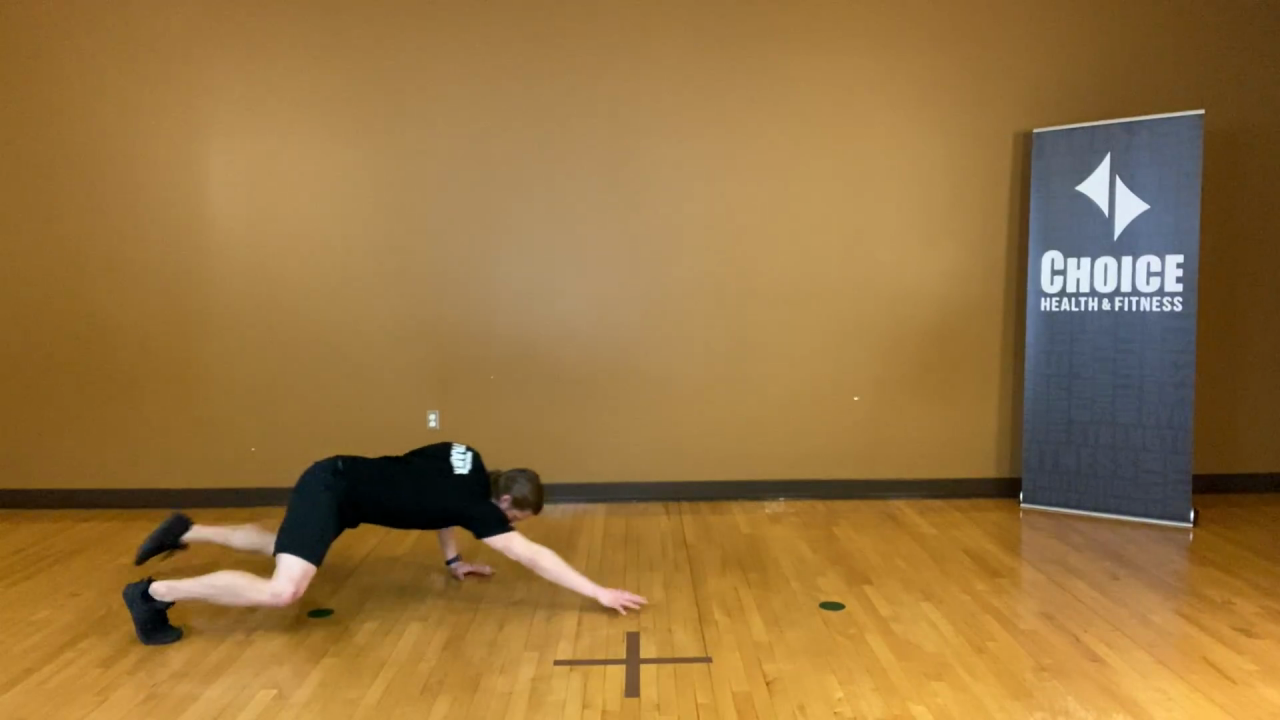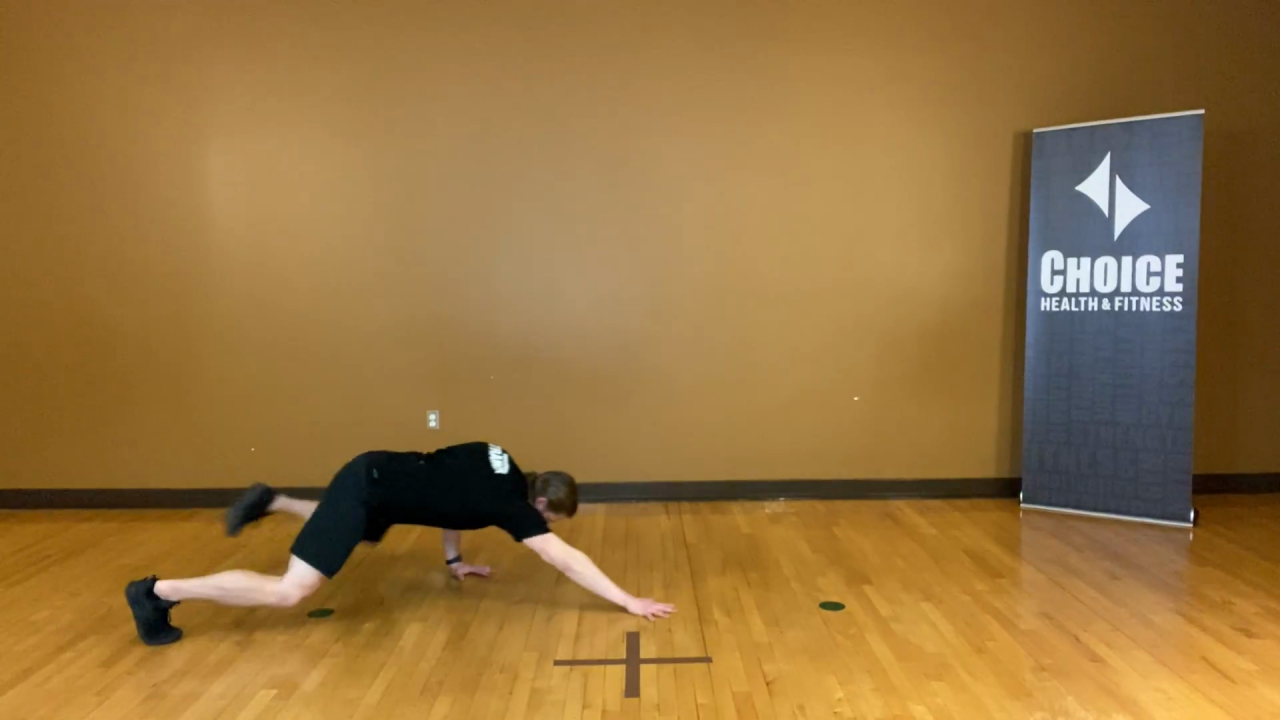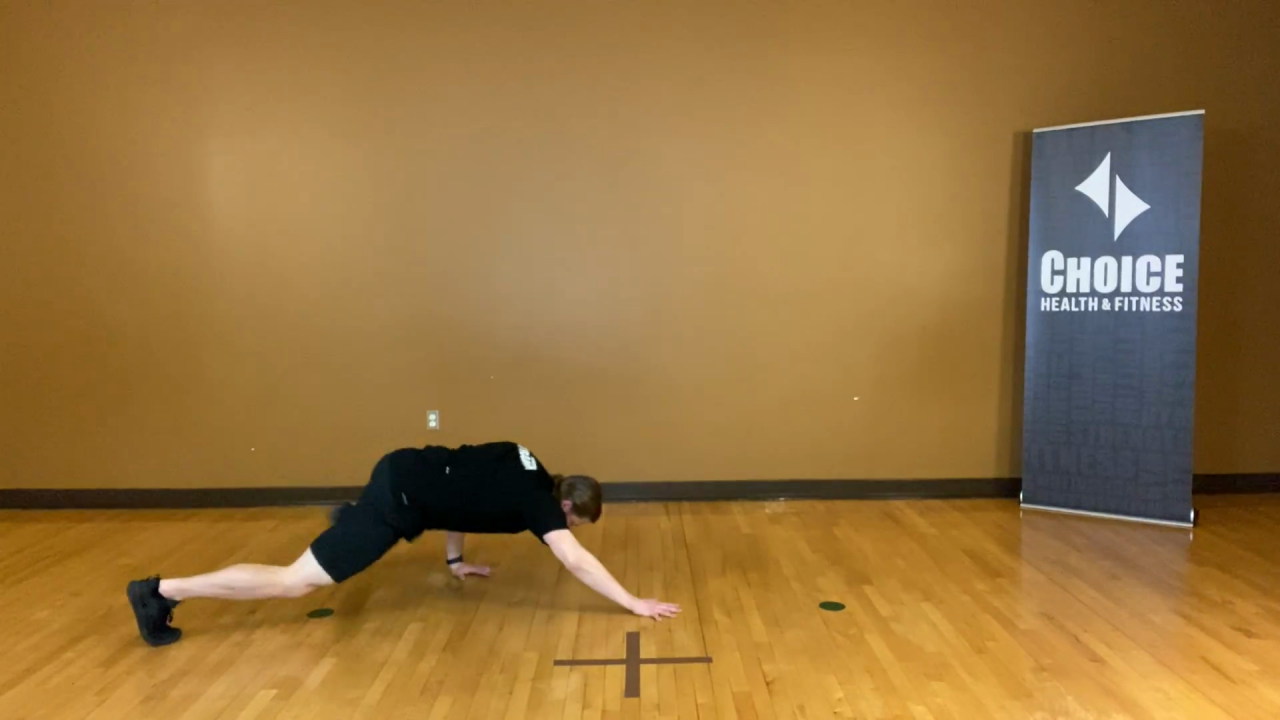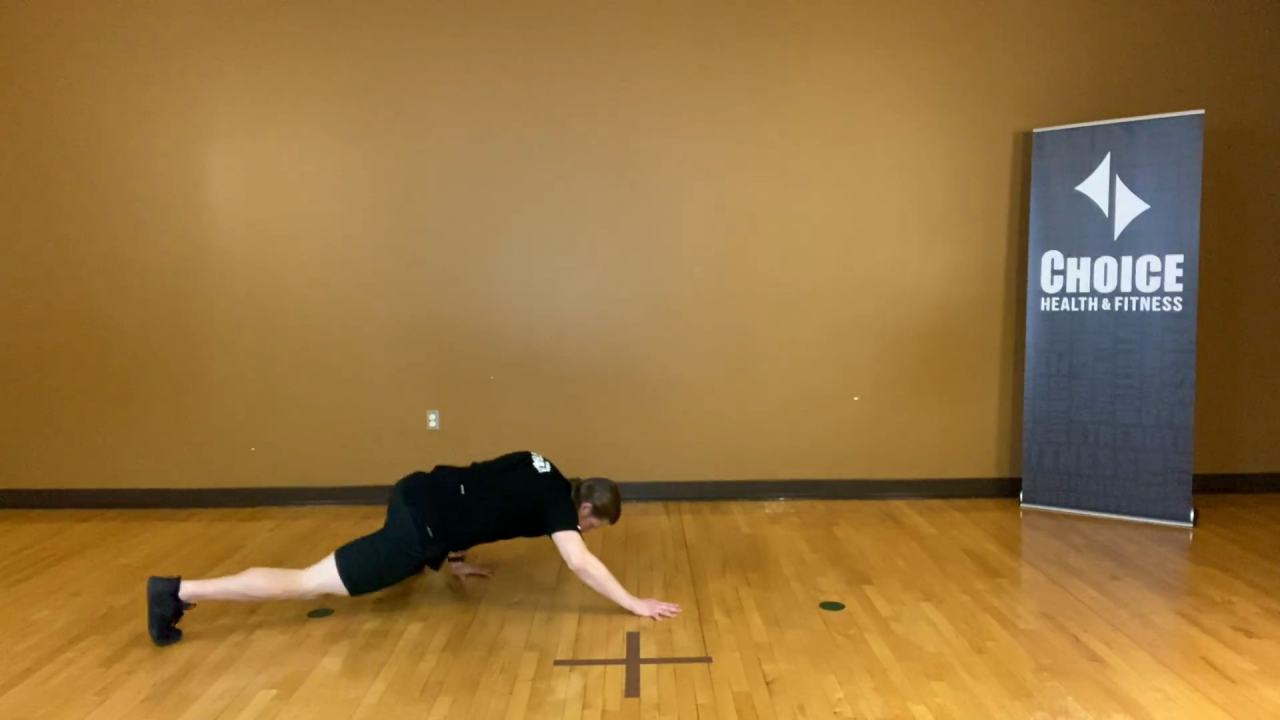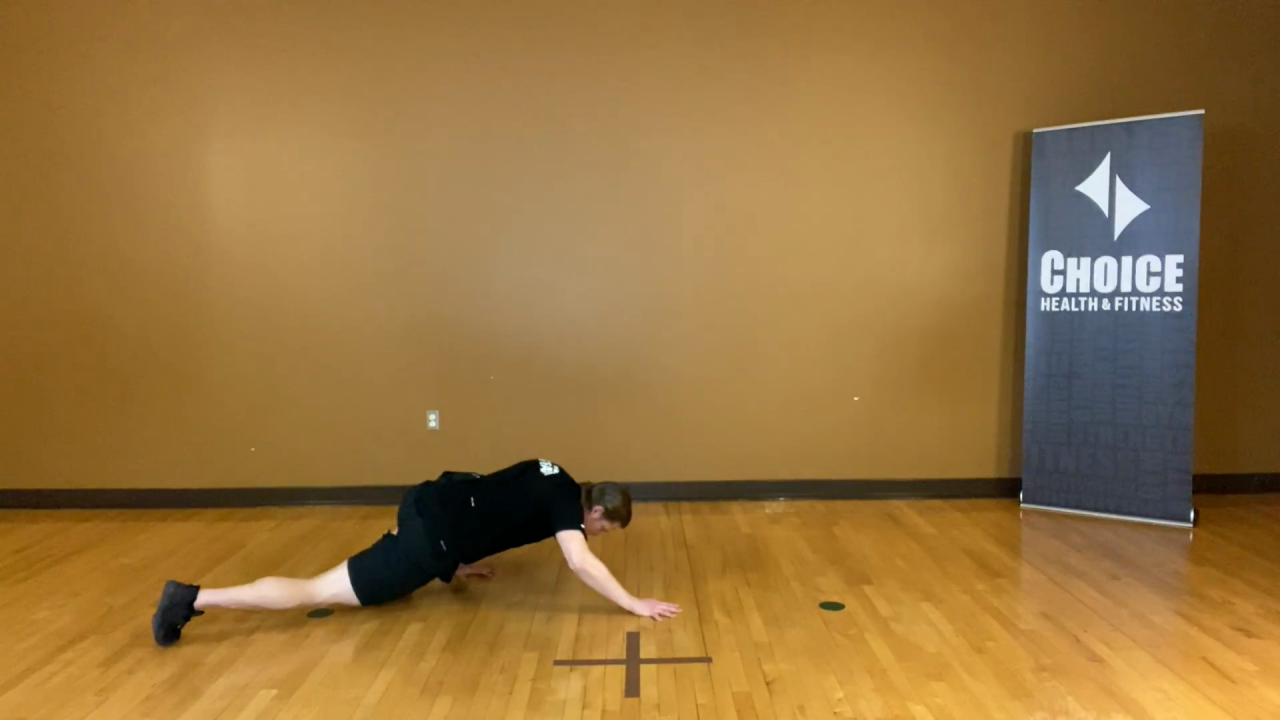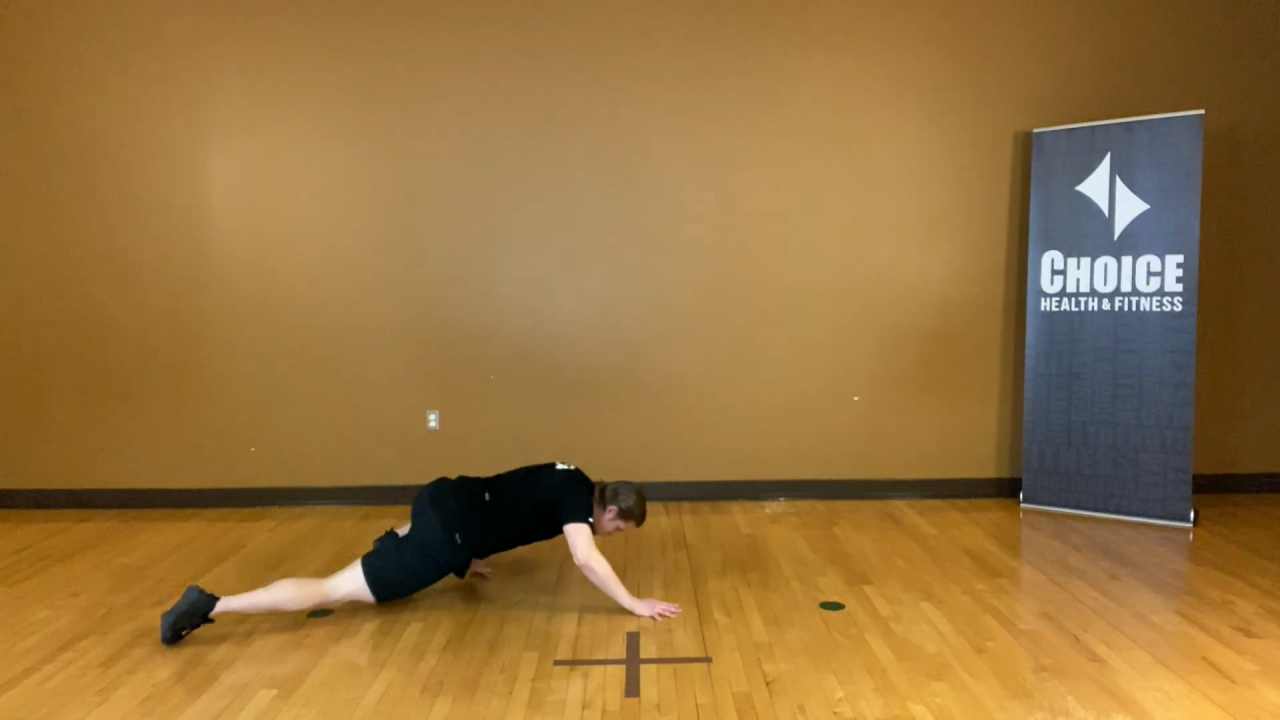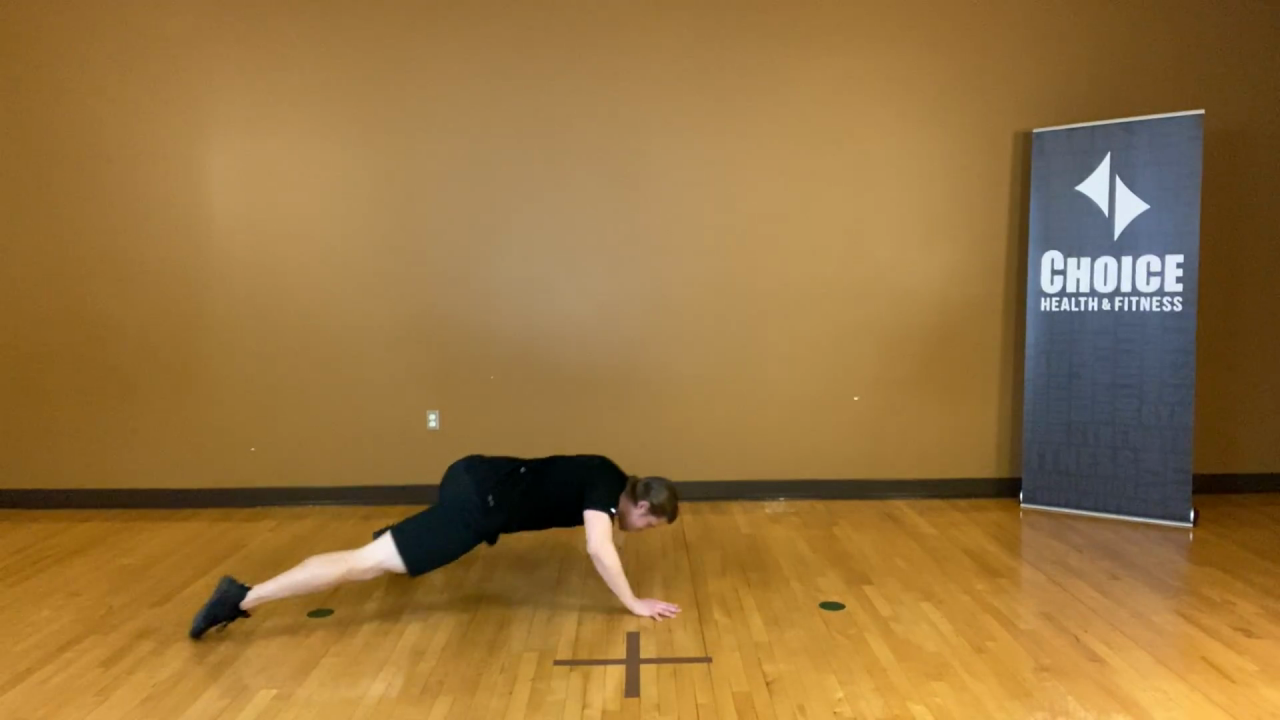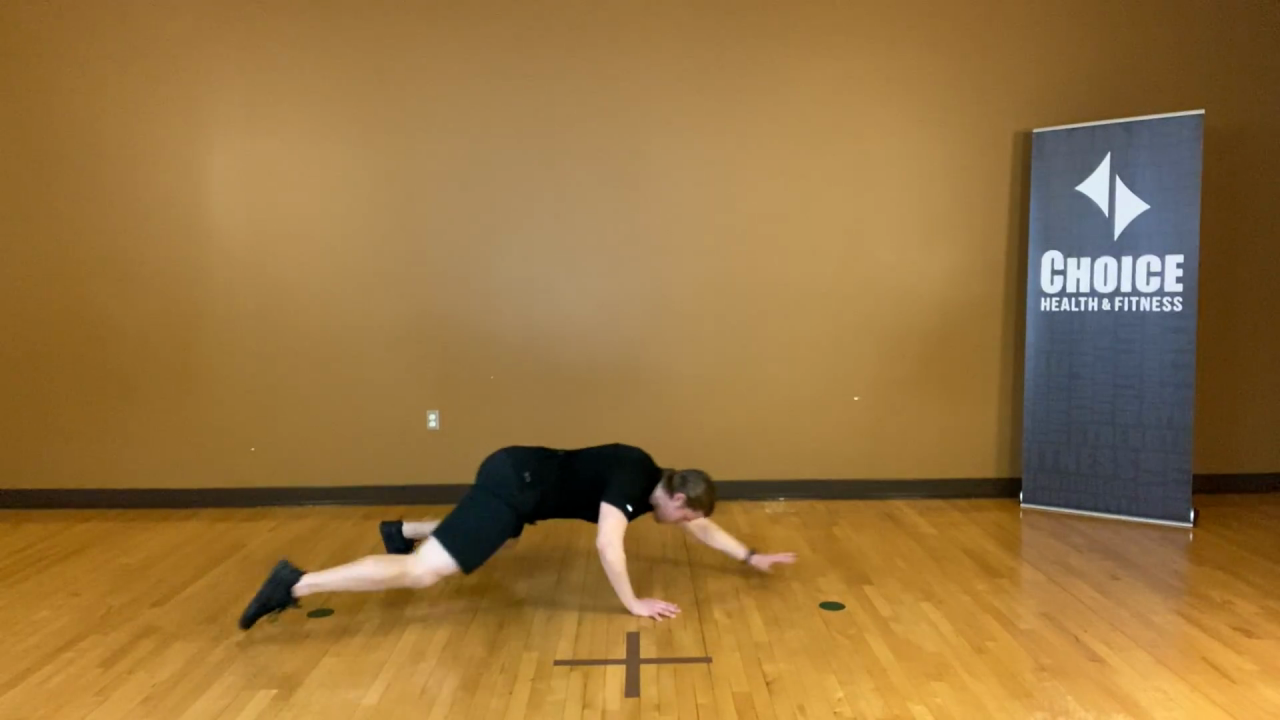
dt=0.2s
person 1, frame 1
left shoulder: (469, 460)
right shoulder: (475, 503)
right elbow: (529, 555)
left wrist: (452, 561)
right wrist: (599, 593)
left hip: (334, 479)
right hip: (330, 492)
left knee: (277, 547)
right knee: (281, 592)
left ankle: (185, 532)
right ankle: (153, 594)
person 1, frame 2
left shoulder: (494, 461)
right shoulder: (510, 502)
right elbow: (564, 557)
left wrist: (454, 561)
right wrist: (628, 601)
left hip: (370, 472)
right hip: (365, 495)
left knee: (343, 542)
right knee: (289, 592)
left ankle: (273, 501)
right ankle: (157, 592)
person 1, frame 3
left shoulder: (520, 462)
right shoulder: (537, 500)
right elbow: (576, 559)
left wrist: (455, 560)
right wrist: (634, 603)
left hip: (403, 466)
right hip: (396, 505)
right knee: (295, 581)
left ankle: (353, 515)
right ankle: (160, 590)
person 1, frame 4
left shoulder: (537, 470)
right shoulder: (556, 501)
right elbow: (580, 562)
left wrist: (458, 560)
right wrist: (634, 603)
left hip: (416, 489)
right hip: (417, 532)
right knee: (309, 583)
right ankle: (176, 591)
person 1, frame 5
left shoulder: (548, 475)
right shoulder: (565, 500)
right elbow: (580, 562)
left wrist: (464, 560)
right wrist: (634, 603)
left hip: (427, 498)
right hip: (430, 545)
right knee: (318, 591)
left ankle: (392, 543)
right ankle: (192, 598)
person 1, frame 6
left shoulder: (566, 478)
right shoulder: (578, 496)
right elbow: (585, 559)
left wrist: (470, 556)
right wrist: (633, 603)
left hip: (442, 496)
right hip: (443, 539)
right knee: (332, 590)
left ankle: (395, 539)
right ankle: (212, 605)
person 1, frame 7
left shoulder: (605, 477)
right shoulder: (607, 483)
right elbow: (599, 548)
right wrist: (633, 602)
left hip: (475, 474)
right hip: (477, 501)
right knee: (364, 563)
left ankle: (393, 535)
right ankle: (243, 598)
person 1, frame 8
left shoulder: (654, 482)
right shoulder: (631, 479)
left elbow: (697, 523)
right elbow: (608, 544)
left wrist: (750, 557)
right wrist: (632, 602)
left hip: (518, 473)
right hip: (514, 482)
right knee: (421, 571)
left ankle: (402, 531)
right ankle: (296, 583)
